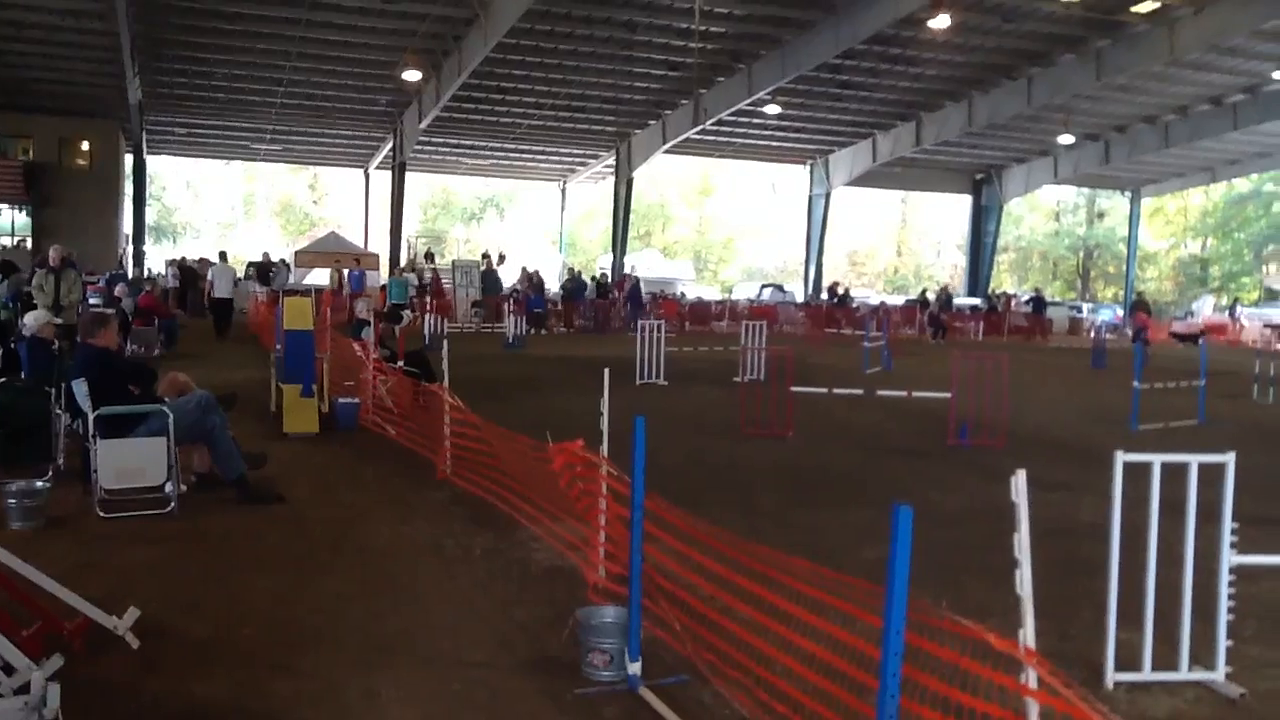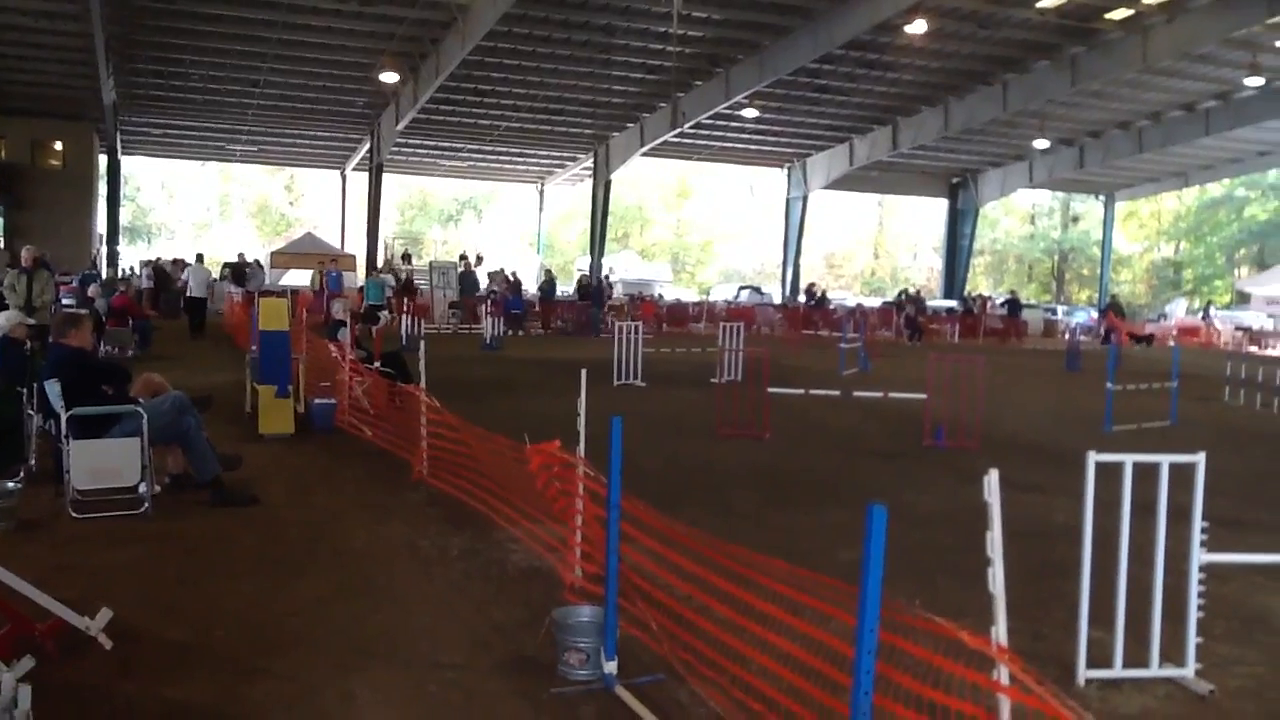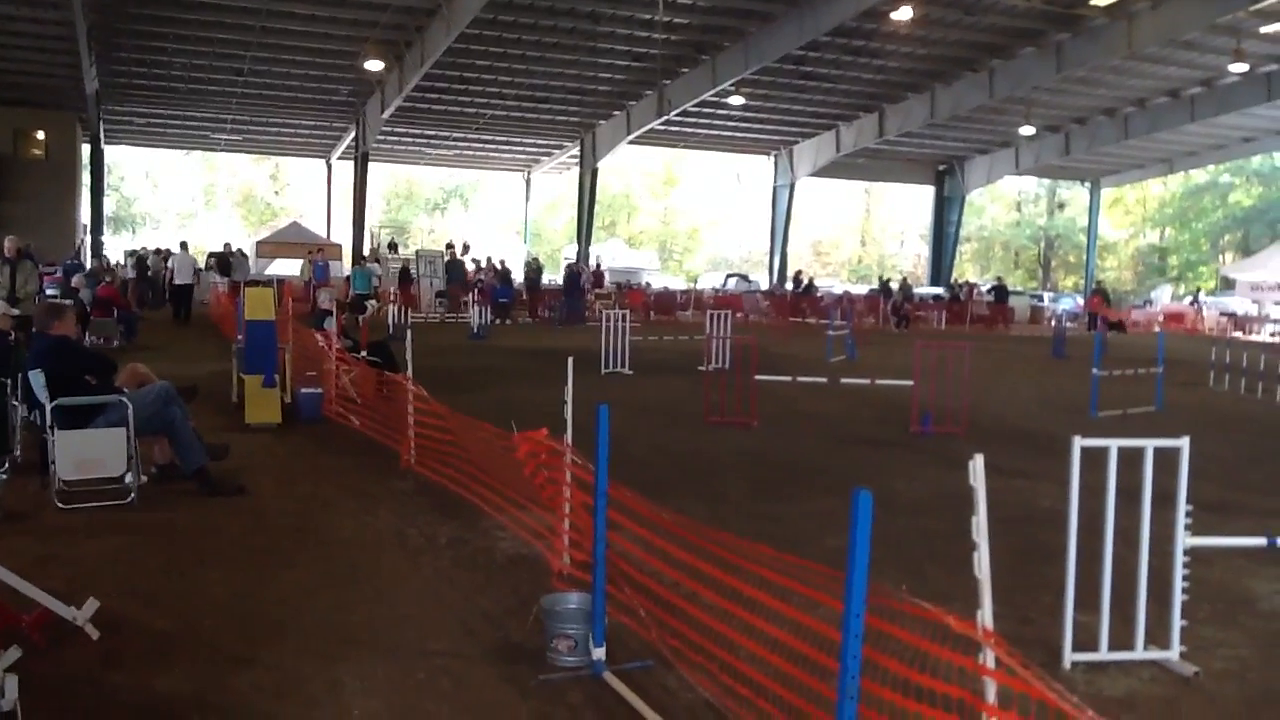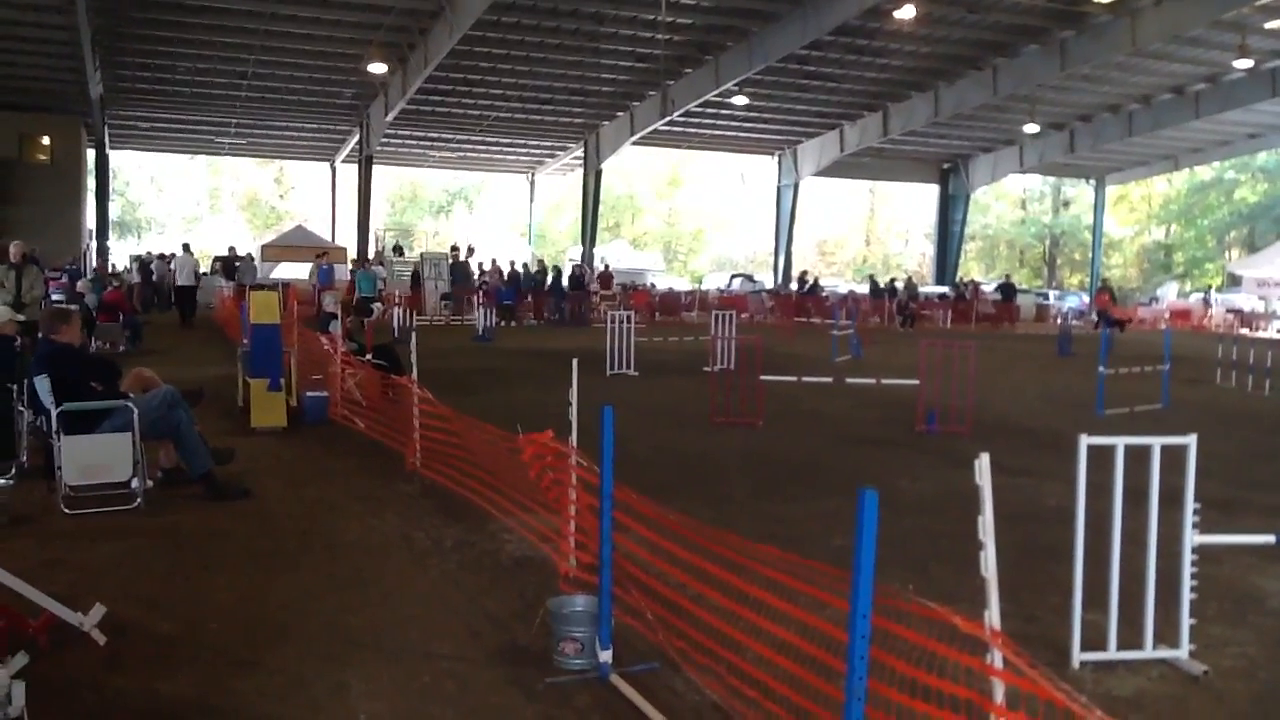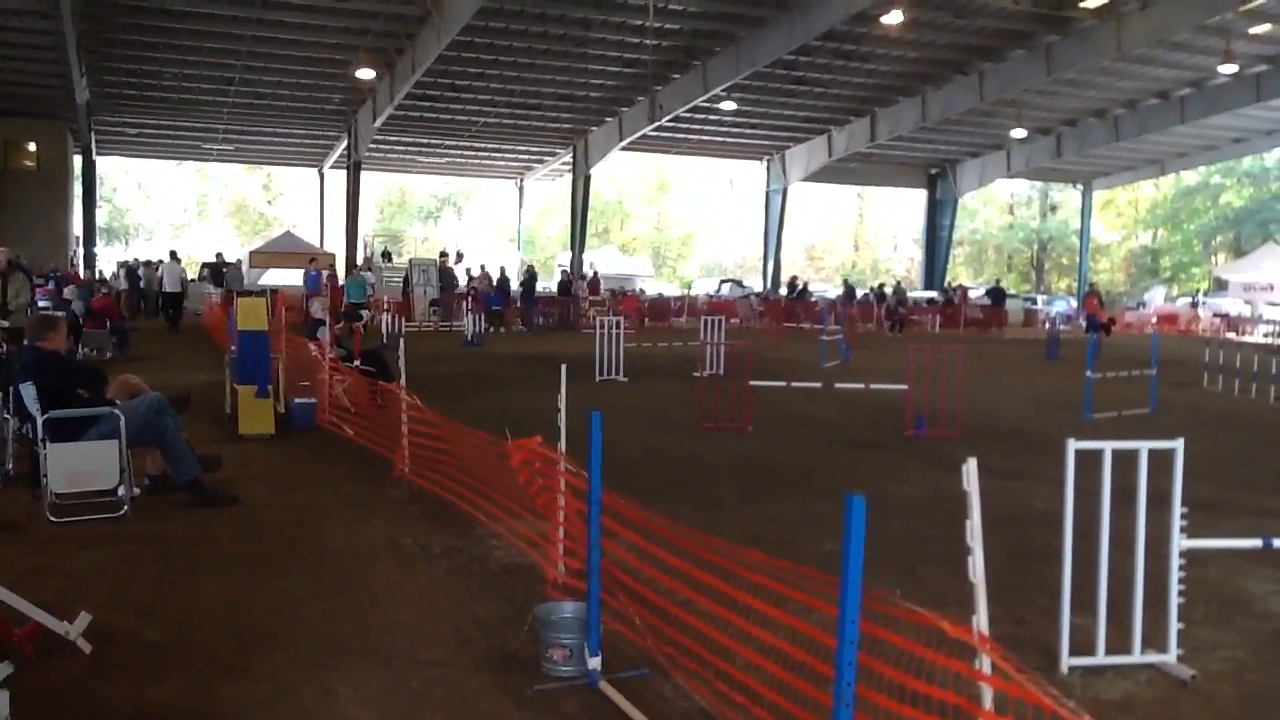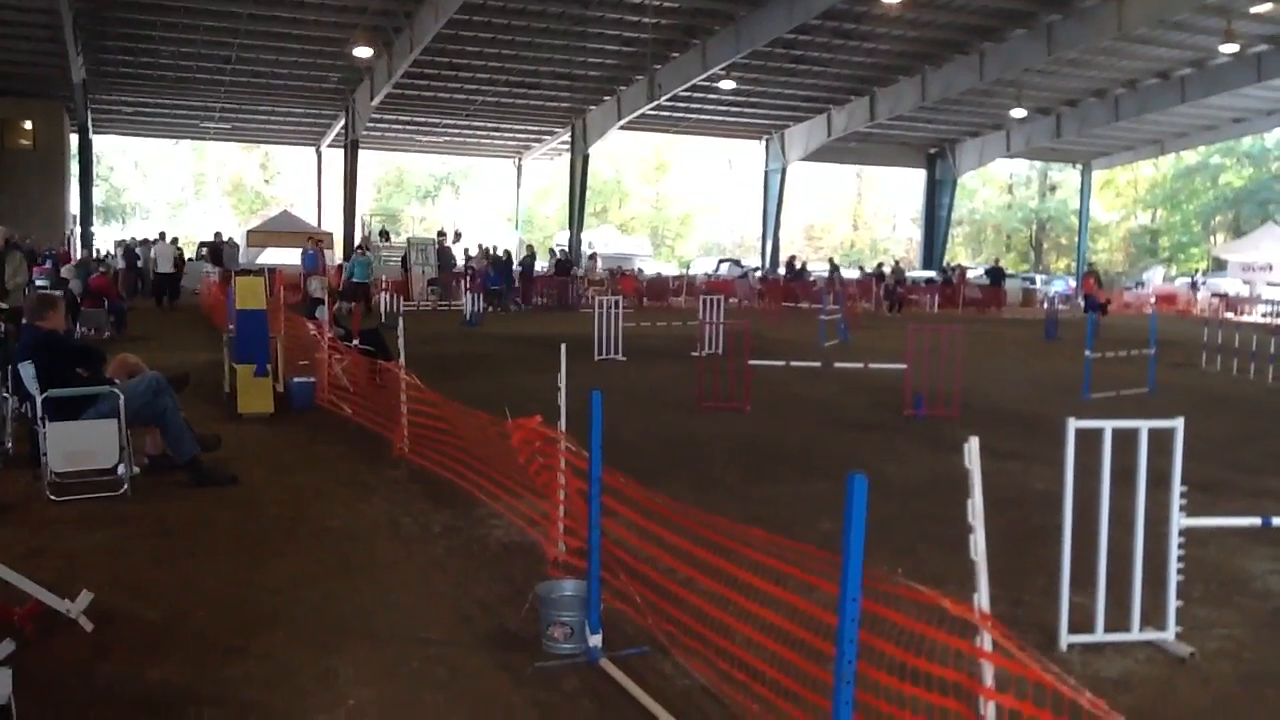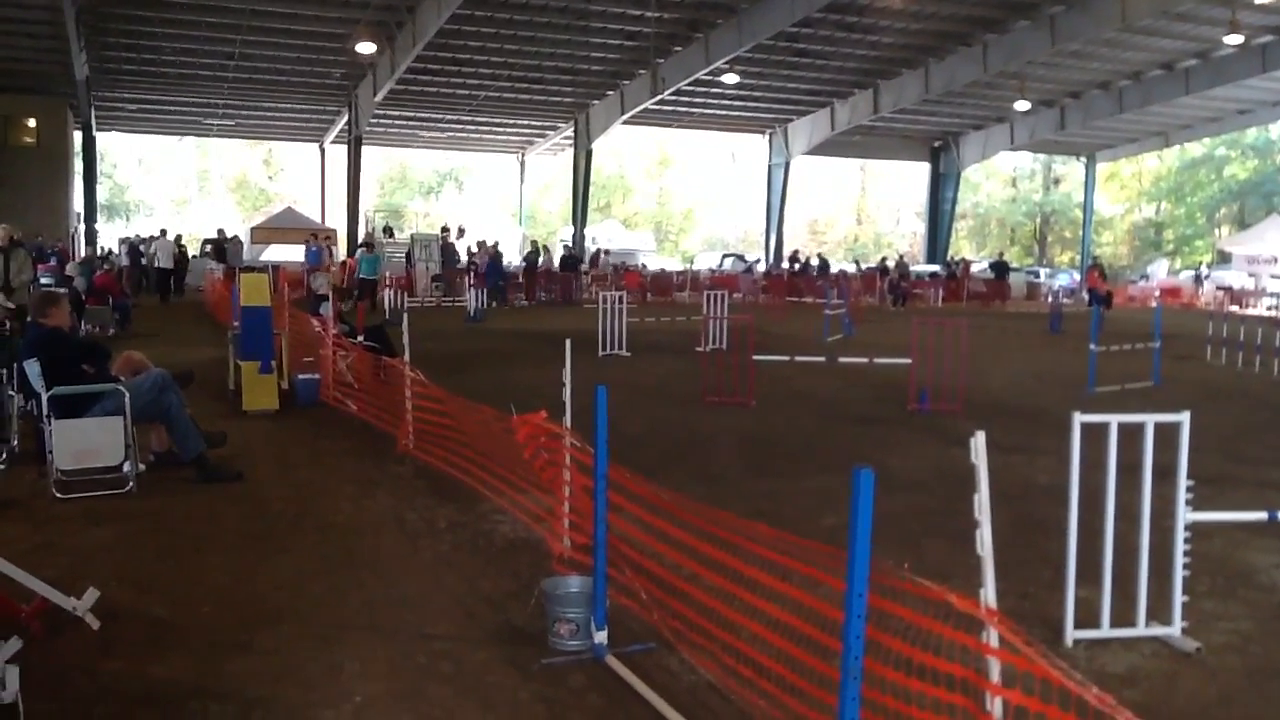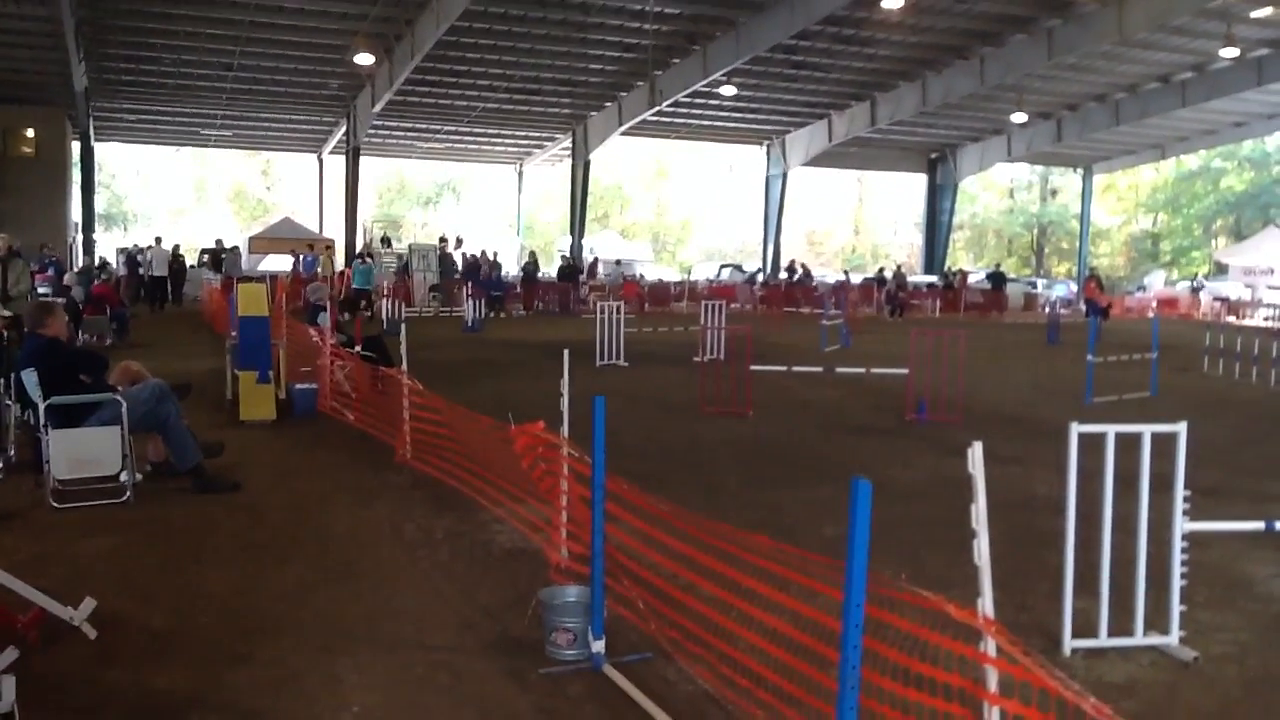
dt=0.4s
person 1, frame 1
left shoulder: (83, 357)
right shoulder: (100, 357)
right elbow: (148, 376)
left hip: (122, 428)
right hip: (133, 429)
left knee: (210, 422)
right knee: (204, 400)
left ankle: (242, 485)
person 1, frame 2
left shoulder: (56, 357)
right shoulder: (73, 357)
right elbow: (122, 376)
left hip: (96, 428)
right hip: (108, 430)
left knee: (185, 422)
right knee: (179, 401)
left ankle: (217, 487)
person 1, frame 3
left shoulder: (39, 347)
right shoulder: (59, 345)
right elbow: (107, 367)
left hip: (80, 419)
right hip: (93, 420)
left knee: (171, 413)
right knee: (165, 391)
left ankle: (203, 477)
right ankle: (198, 448)
person 1, frame 4
left shoulder: (45, 353)
right shoulder: (62, 353)
right elbow: (112, 372)
left hip: (86, 424)
right hip: (98, 426)
left knee: (175, 416)
right knee: (170, 395)
left ankle: (209, 480)
right ankle: (204, 453)
person 1, frame 5
left shoulder: (31, 360)
right shoulder: (48, 361)
right elbow: (97, 379)
left hip: (72, 431)
right hip: (84, 432)
left knee: (162, 422)
right knee: (156, 402)
person 1, frame 6
left shoulder: (30, 339)
right shoulder: (47, 340)
right elbow: (96, 358)
left hip: (69, 410)
right hip: (83, 411)
left knee: (159, 401)
right knee: (155, 382)
person 1, frame 7
left shoulder: (35, 336)
right shoulder: (51, 338)
right elbow: (100, 354)
left hip: (75, 408)
right hip: (88, 409)
left knee: (165, 398)
right knee: (160, 379)
person 1, frame 8
left shoulder: (33, 347)
right shoulder: (49, 348)
right elbow: (99, 364)
left hip: (72, 419)
right hip: (86, 419)
left knee: (163, 408)
right knee: (158, 389)
